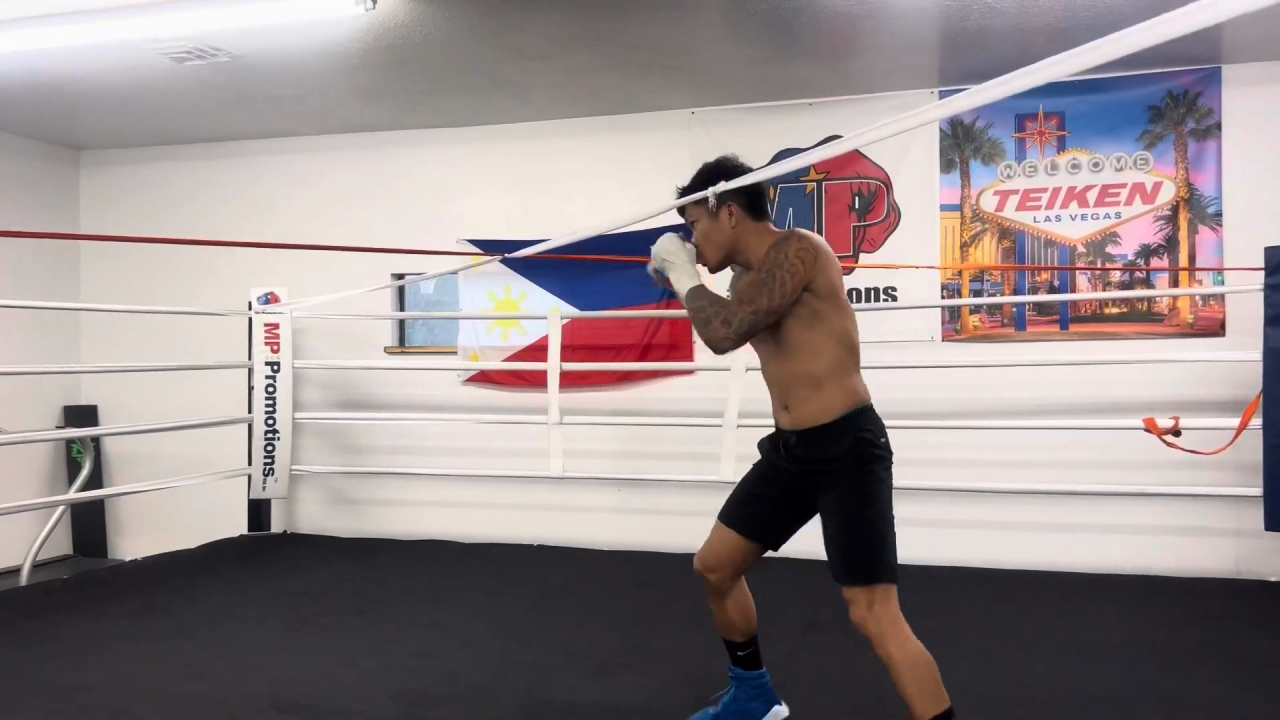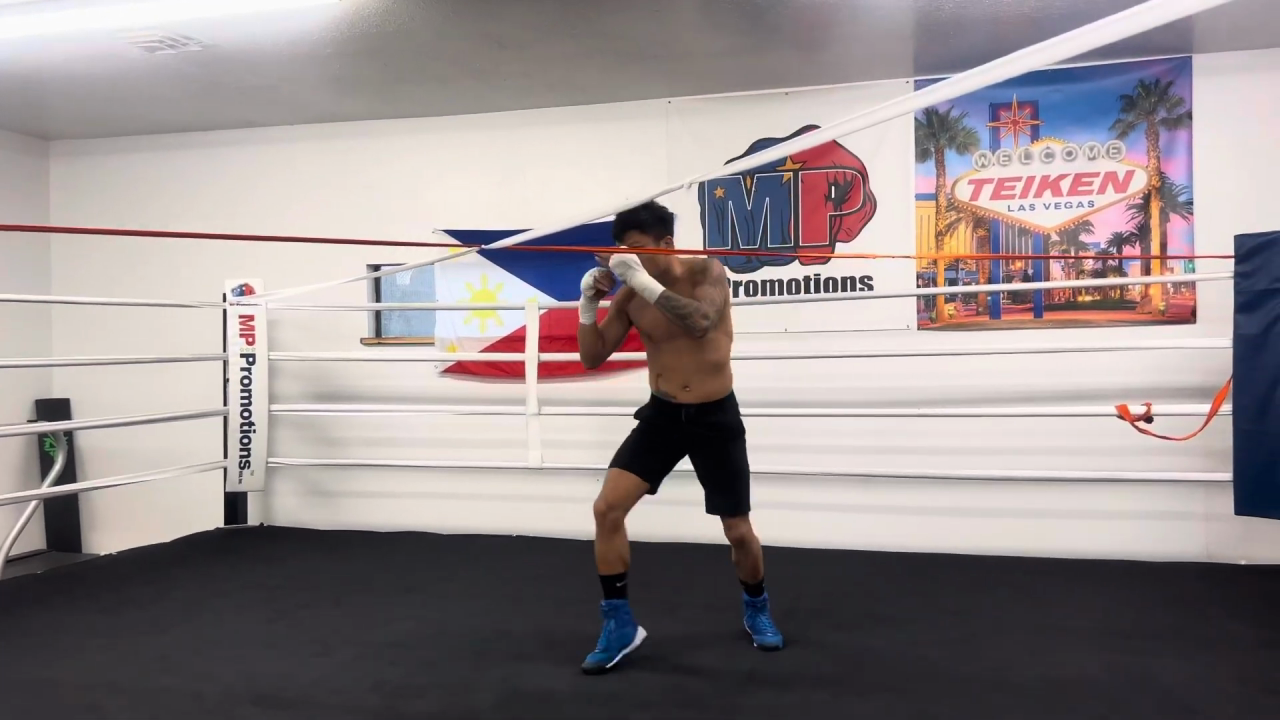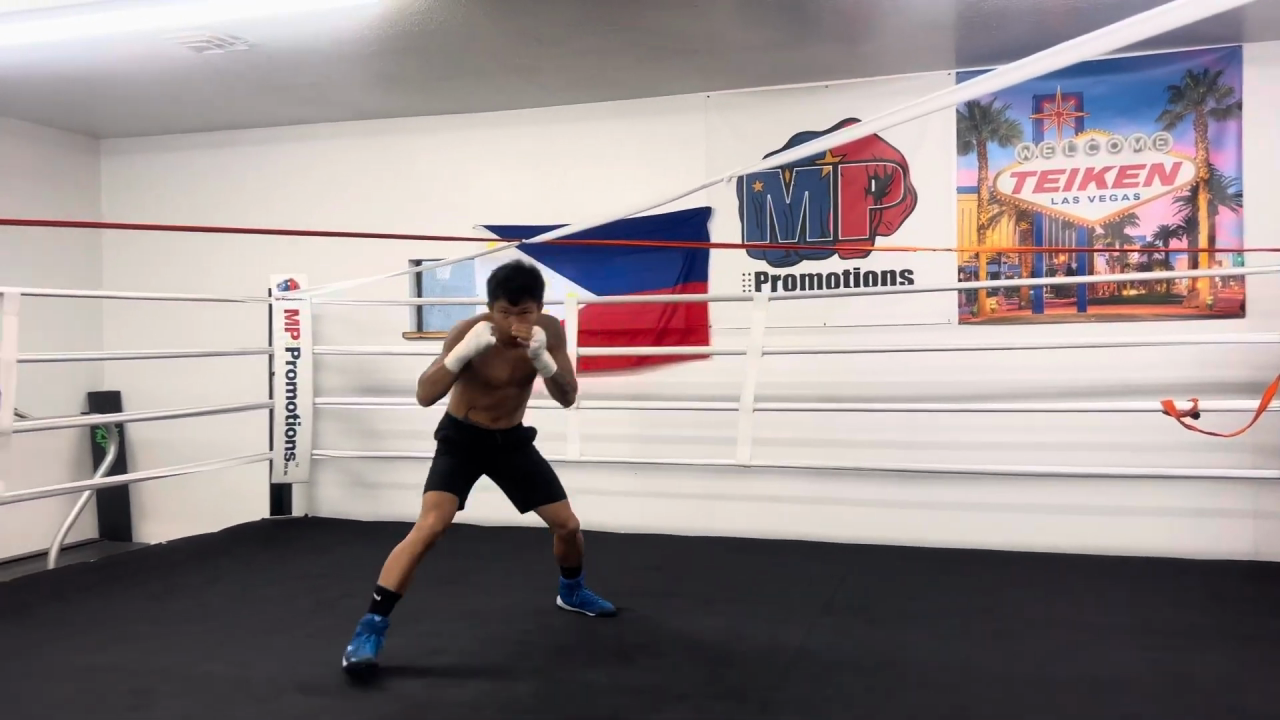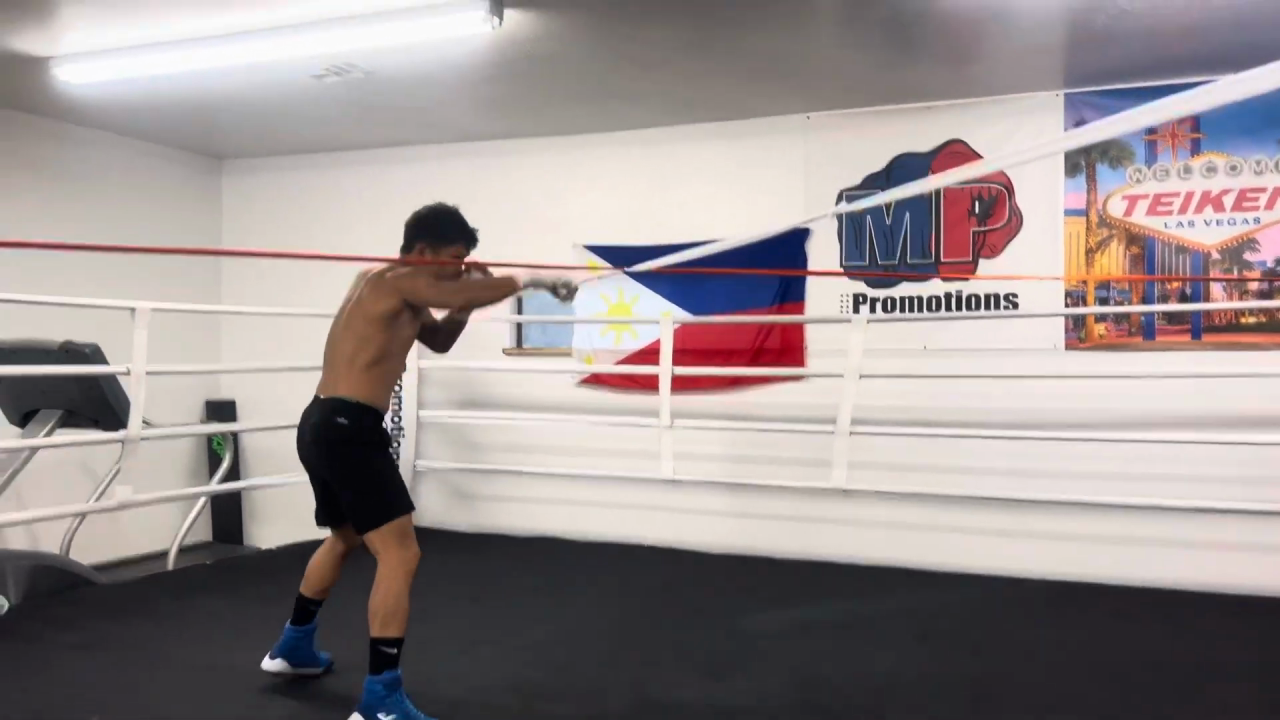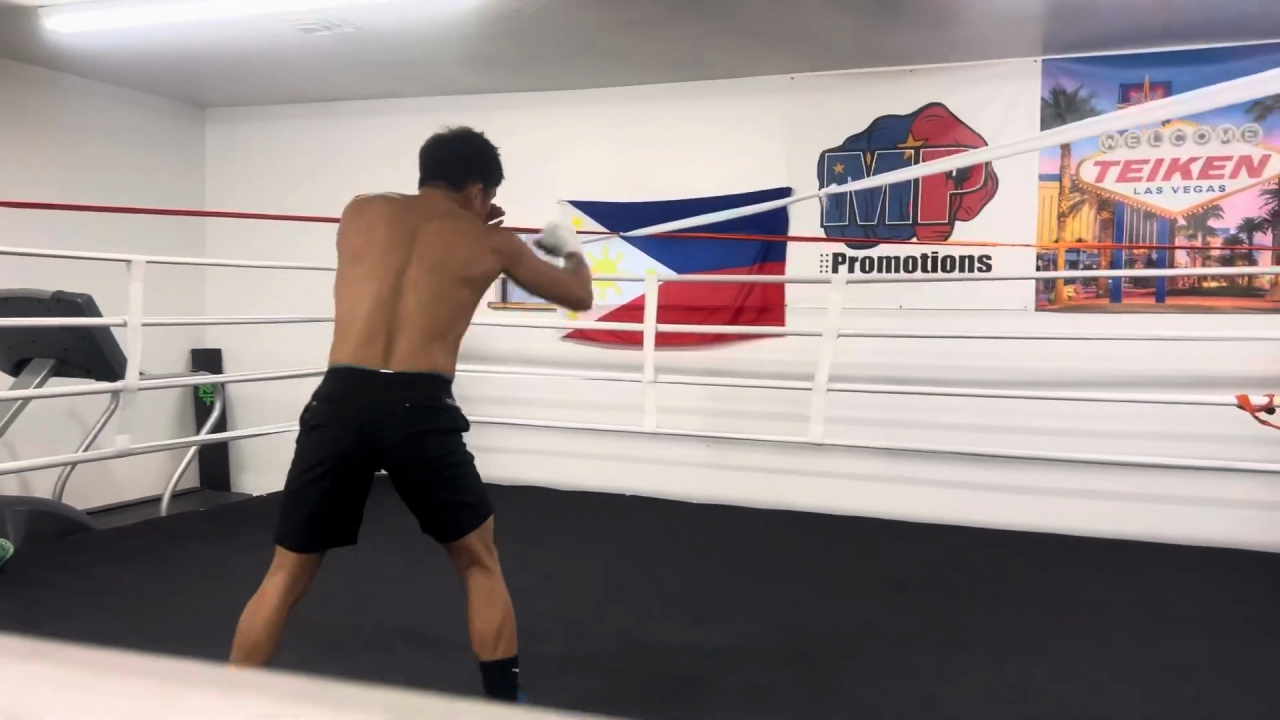
dt=1s
person 1, frame 1
left shoulder: (802, 249)
right shoulder: (760, 271)
left elbow: (723, 331)
right elbow: (725, 331)
left wrist: (681, 275)
right wrist: (676, 275)
left hip: (851, 450)
right hip: (791, 451)
left knee: (875, 620)
right knee: (714, 568)
person 1, frame 2
left shoulder: (705, 271)
right shoulder: (629, 296)
left elbow: (704, 323)
right elbow: (591, 357)
left wrist: (648, 283)
right wrist: (589, 299)
left hip: (717, 417)
right hip: (661, 417)
left knee: (738, 531)
right knee: (608, 507)
left ankle: (756, 611)
right ankle: (618, 625)
person 1, frame 3
left shoulder: (551, 330)
right shoulder: (467, 330)
left elbow: (567, 397)
right elbow: (424, 395)
left wrist: (544, 358)
right wrist: (462, 352)
left hip: (512, 441)
right hip: (460, 438)
left knee: (567, 526)
right knee: (428, 529)
left ankle: (573, 591)
right ankle: (369, 630)
person 1, frame 4
left shoulder: (383, 282)
right shoulder: (397, 281)
left elbow: (438, 340)
right elbow: (461, 295)
left wrist: (463, 287)
right wrist: (524, 283)
left hip: (328, 428)
right hip: (345, 430)
left knee: (343, 540)
right knee: (399, 553)
left ankle: (293, 646)
person 1, frame 5
left shoulder: (360, 210)
right shoulder: (488, 242)
right elbow: (577, 296)
right wrist: (569, 247)
left hip: (340, 404)
right hip: (421, 412)
left knee: (289, 569)
right knee: (480, 566)
right ankle: (505, 711)
